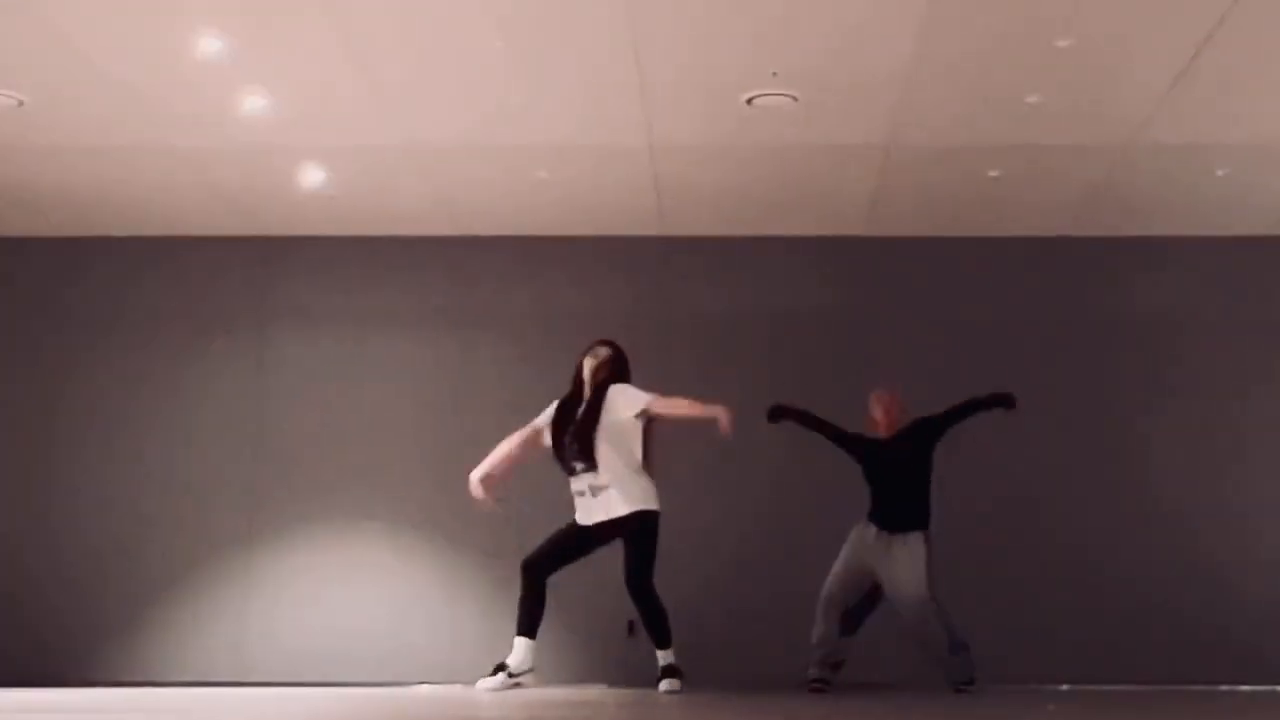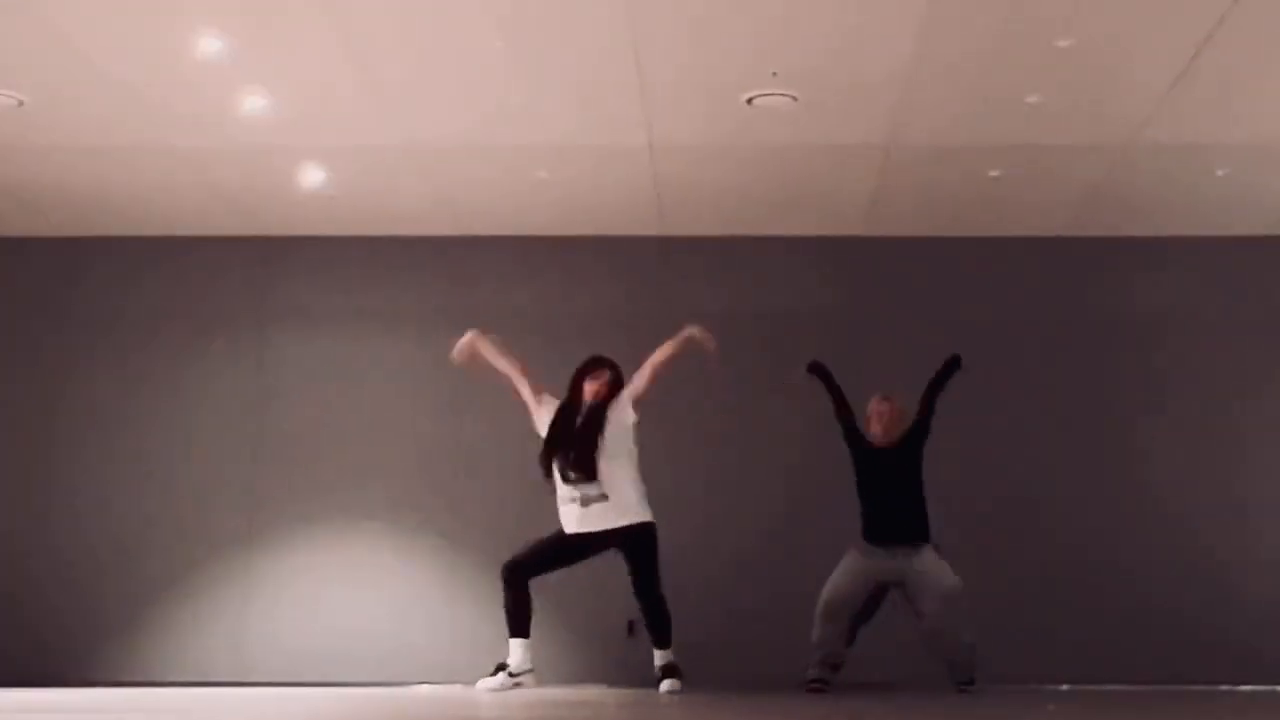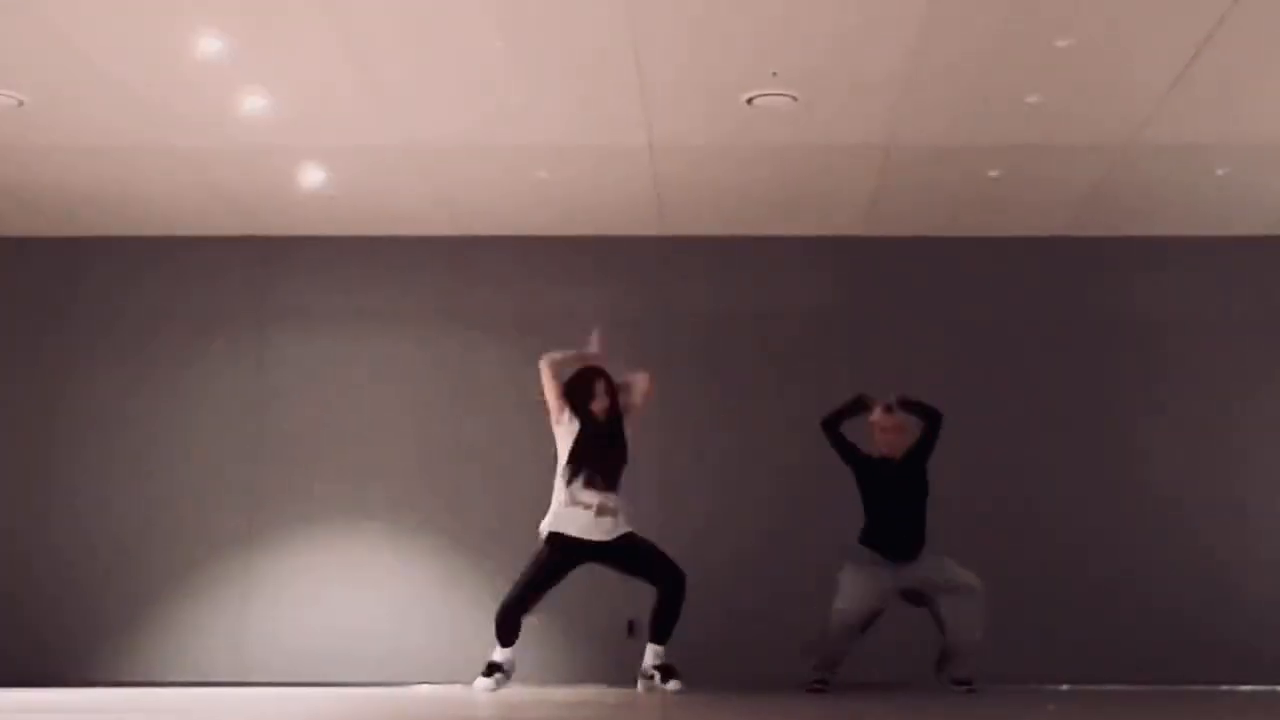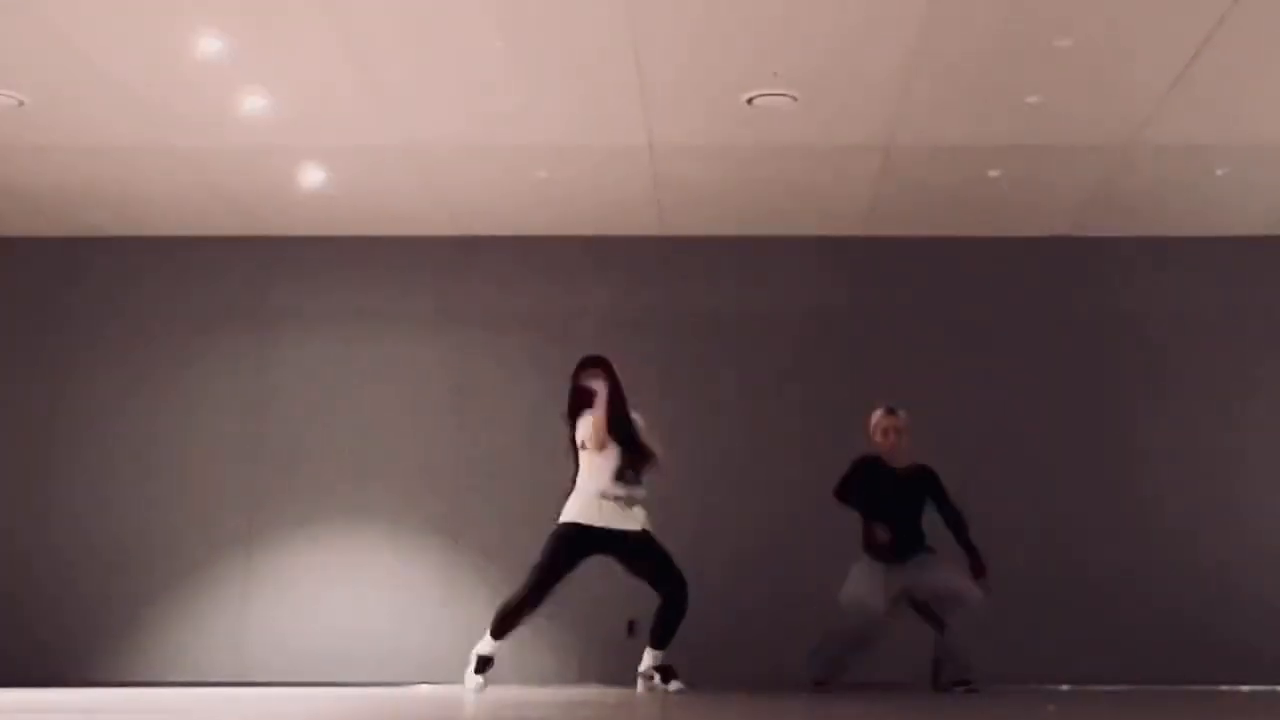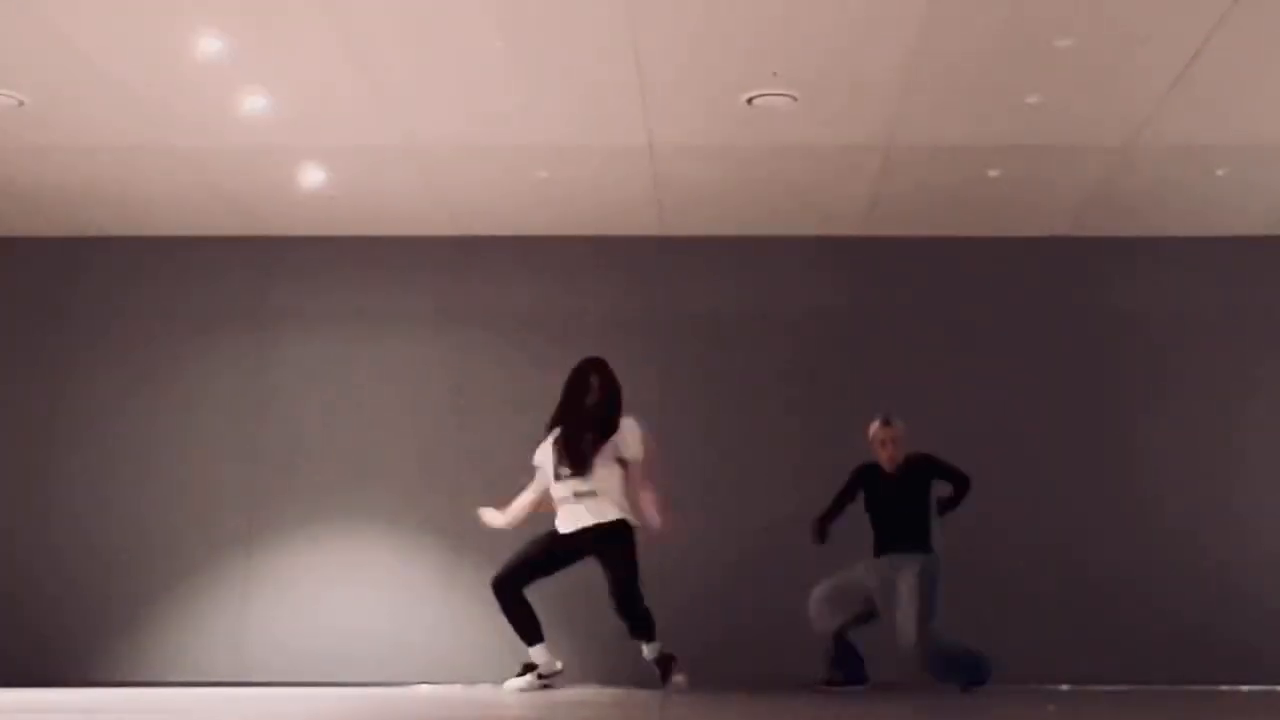
dt=0.3s
person 1, frame 1
left shoulder: (619, 397)
right shoulder: (562, 409)
left elbow: (662, 404)
right elbow: (524, 437)
left wrist: (712, 410)
right wrist: (485, 469)
left hip: (634, 509)
right hip: (591, 516)
left knee: (637, 584)
right knee: (533, 567)
left ankle: (668, 664)
right ankle: (518, 664)
person 1, frame 2
left shoulder: (618, 411)
right shoulder: (554, 414)
left elbow: (650, 368)
right elbow: (517, 375)
left wrist: (685, 336)
right wrist: (480, 342)
left hip: (628, 520)
right hip: (579, 527)
left knee: (647, 589)
right knee: (514, 570)
left ankle: (665, 664)
right ankle: (519, 665)
person 1, frame 3
left shoulder: (615, 427)
right shoulder: (566, 423)
left elbow: (642, 383)
right elbow: (548, 365)
left wrist: (604, 375)
right wrist: (582, 358)
left hip: (613, 533)
right hip: (566, 532)
left knee: (673, 579)
right knee: (518, 602)
left ankle: (652, 666)
right ankle: (501, 660)
person 1, frame 4
left shoulder: (629, 423)
right shoulder: (587, 420)
right elbow: (597, 440)
right wrist: (599, 394)
left hip: (628, 527)
right hip: (582, 523)
left knee: (676, 588)
right knee: (533, 591)
left ankle: (651, 667)
right ankle: (486, 649)
person 1, frame 5
left shoulder: (624, 428)
right shoulder: (559, 435)
left elbow: (639, 483)
right elbow: (539, 488)
left wrist: (654, 517)
right wrist: (506, 516)
left hip: (608, 524)
right hip: (568, 528)
left knee: (626, 598)
right knee: (504, 583)
left ankle: (656, 655)
right ankle: (543, 663)
person 2, frame 1
left shoulder: (919, 434)
right shoulder: (866, 447)
left elbow: (953, 414)
right elbow: (830, 430)
left wrist: (992, 399)
right wrist: (790, 412)
left hip: (911, 537)
right hip: (871, 534)
left knee: (915, 601)
right knee: (833, 598)
left ankle: (959, 669)
right ankle: (822, 670)
person 2, frame 2
left shoulder: (911, 446)
right shoulder: (862, 452)
left elbow: (927, 408)
right elbow: (844, 414)
left wrist: (947, 371)
right wrist: (825, 377)
left hip: (915, 551)
right hip: (871, 551)
left knee: (946, 592)
right knee: (833, 601)
left ankle: (962, 670)
right ankle: (822, 670)
person 2, frame 3
left shoulder: (916, 459)
right shoulder: (866, 465)
left elbow: (934, 419)
right elbow: (829, 426)
left wrist: (909, 402)
right wrist: (856, 407)
left hip: (916, 560)
right hip: (874, 559)
left knee: (968, 589)
right knee: (846, 615)
left ankle: (956, 670)
right ankle: (821, 673)
person 2, frame 4
left shoulder: (924, 475)
right shoulder: (868, 466)
left elbow: (950, 515)
right elbow: (842, 493)
left wrist: (972, 553)
right wrist: (872, 520)
left hip: (916, 560)
right hip: (877, 563)
left knee: (966, 597)
right knee: (862, 609)
left ankle: (950, 674)
right ankle: (822, 670)
person 2, frame 5
left shoulder: (921, 465)
right shoulder: (866, 473)
left elbow: (962, 482)
right elbow: (843, 498)
left wrist: (946, 503)
right wrist: (824, 520)
left hip: (915, 564)
right hip: (881, 566)
left knee: (915, 640)
right knee: (824, 599)
left ankle: (975, 668)
right ankle: (850, 671)
